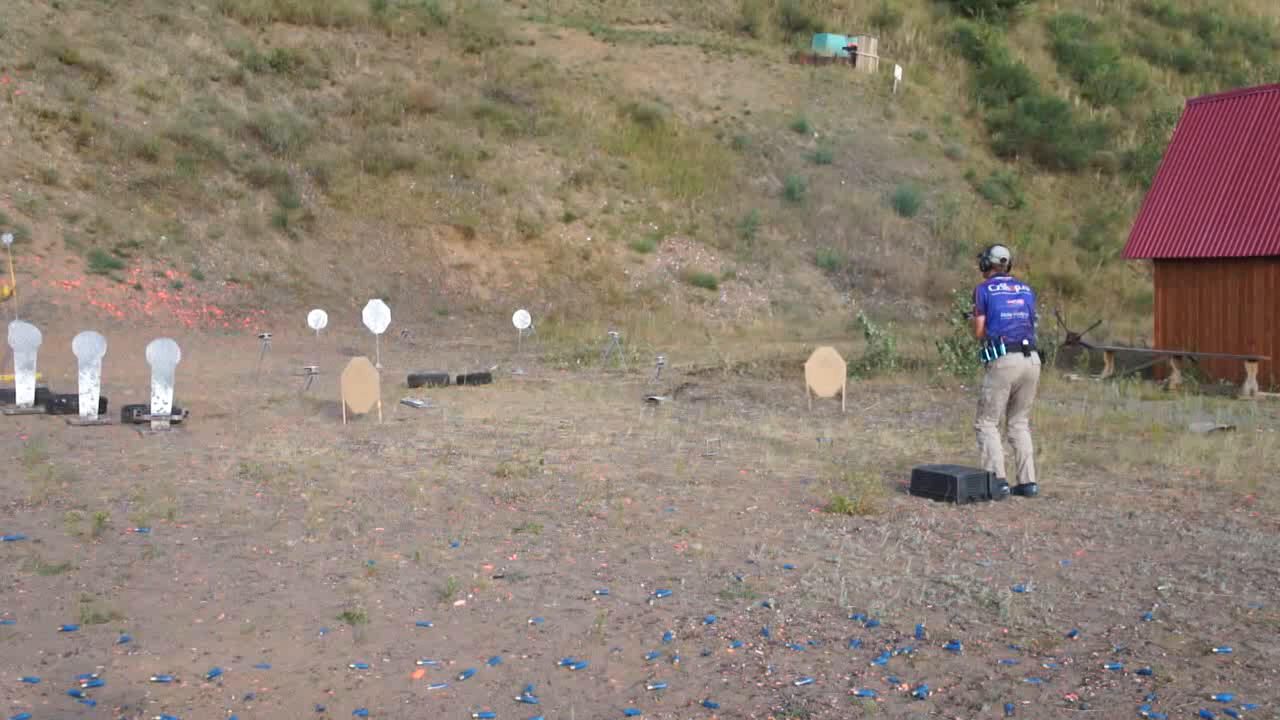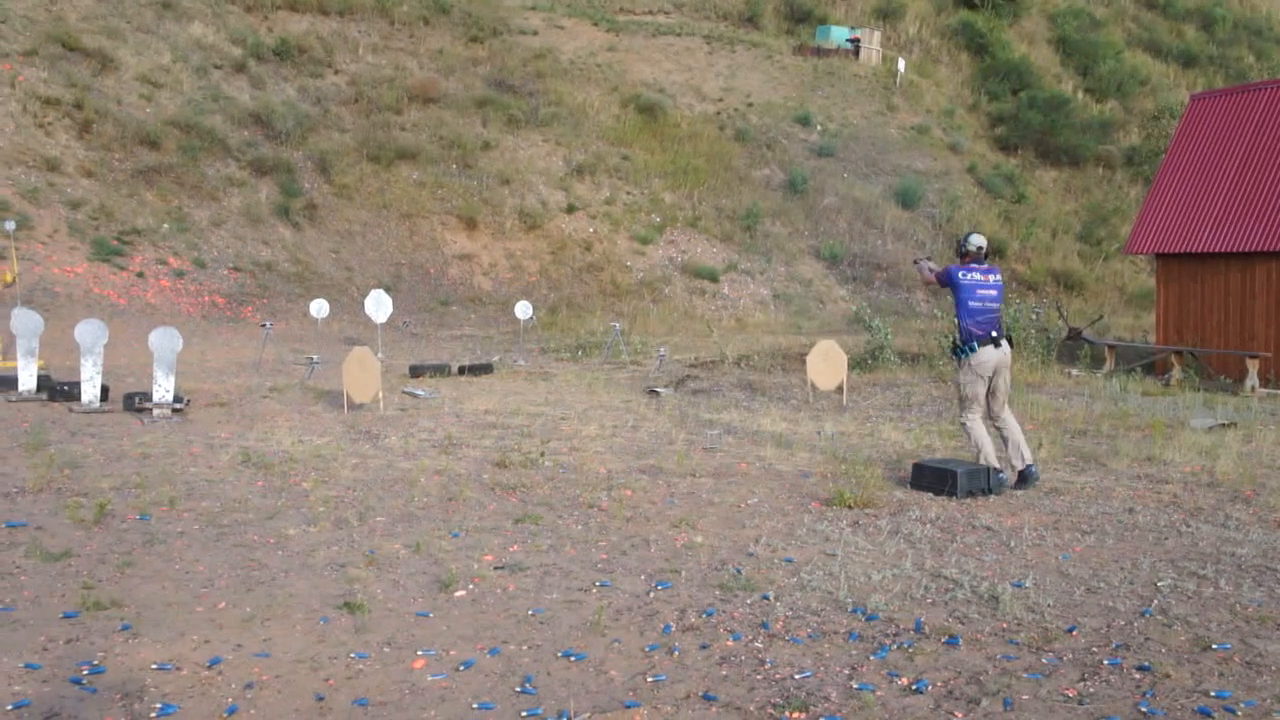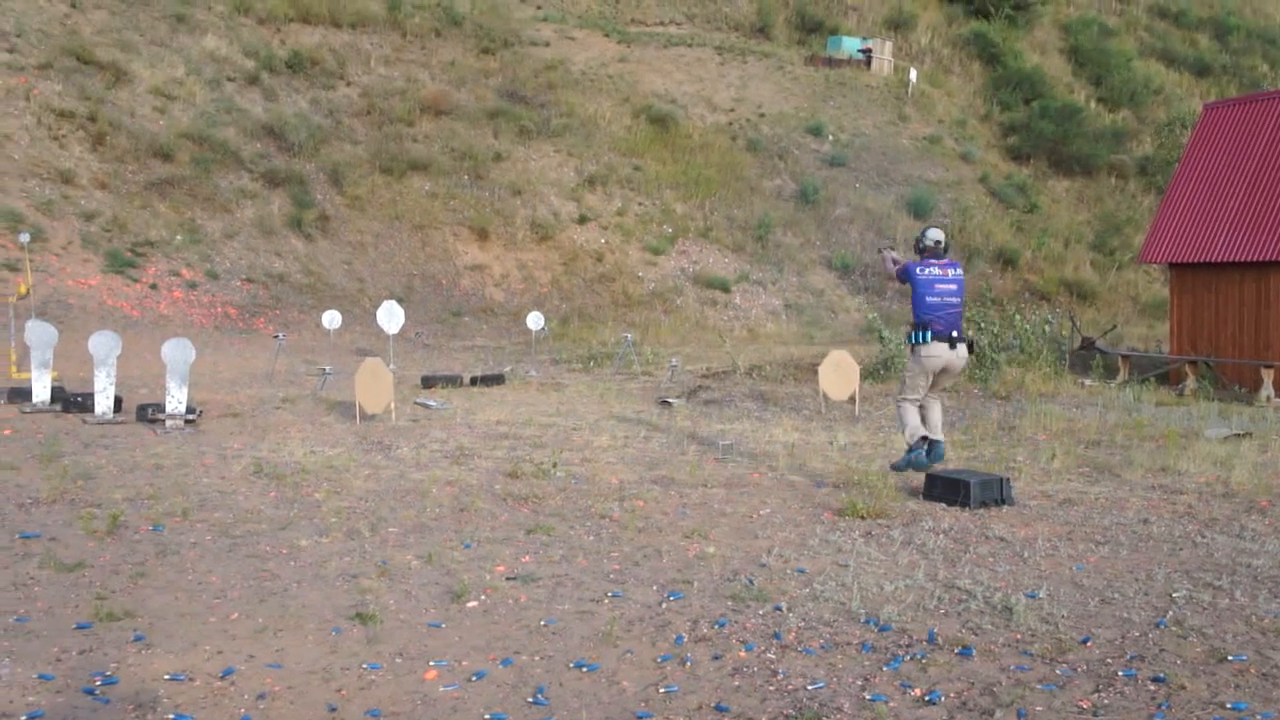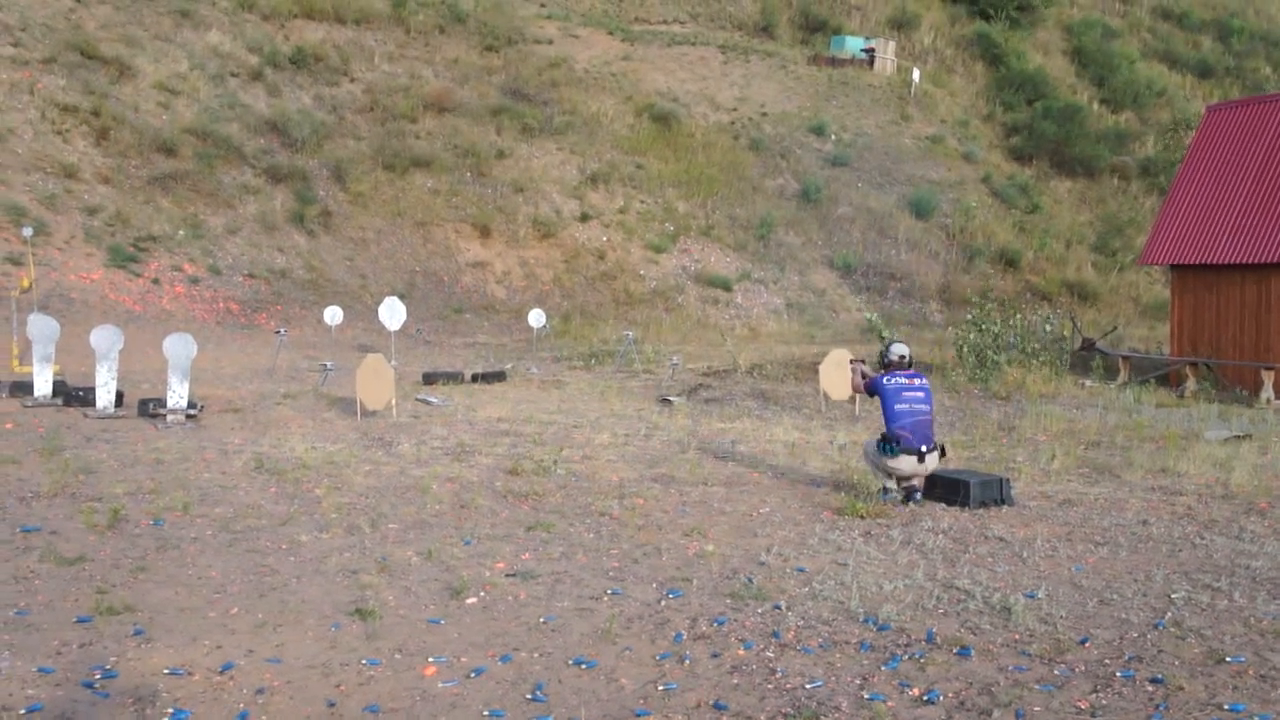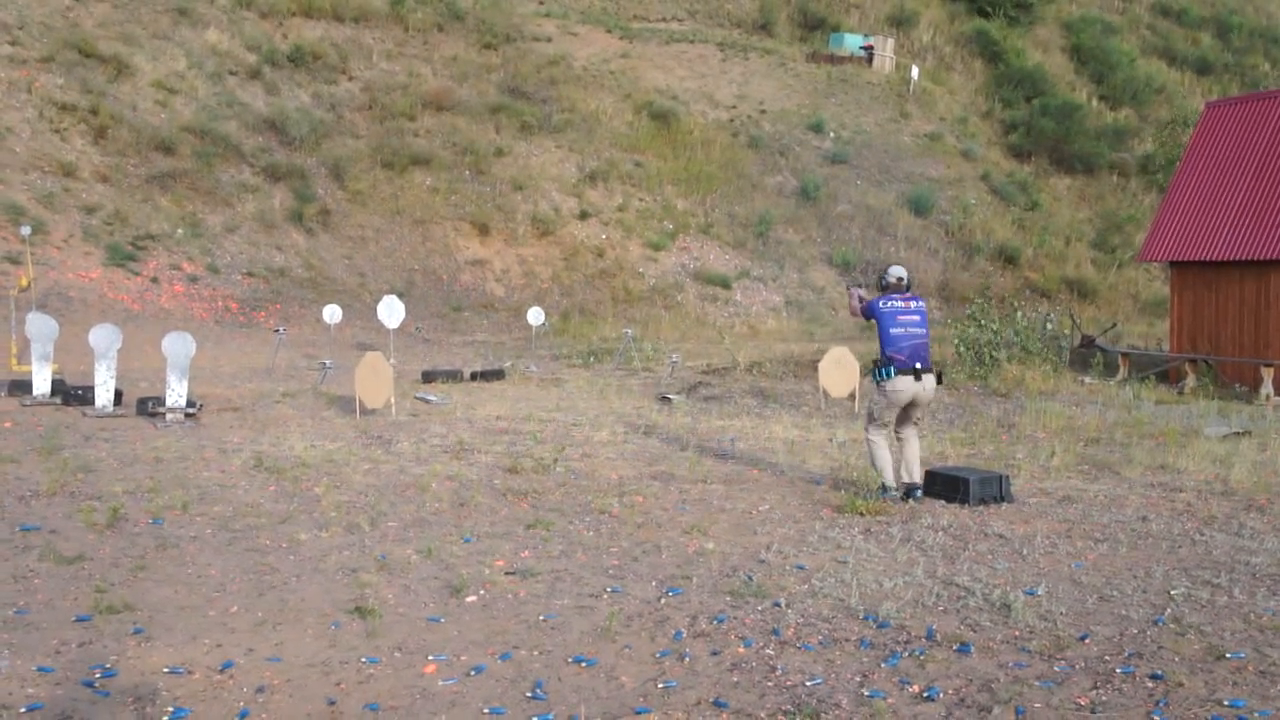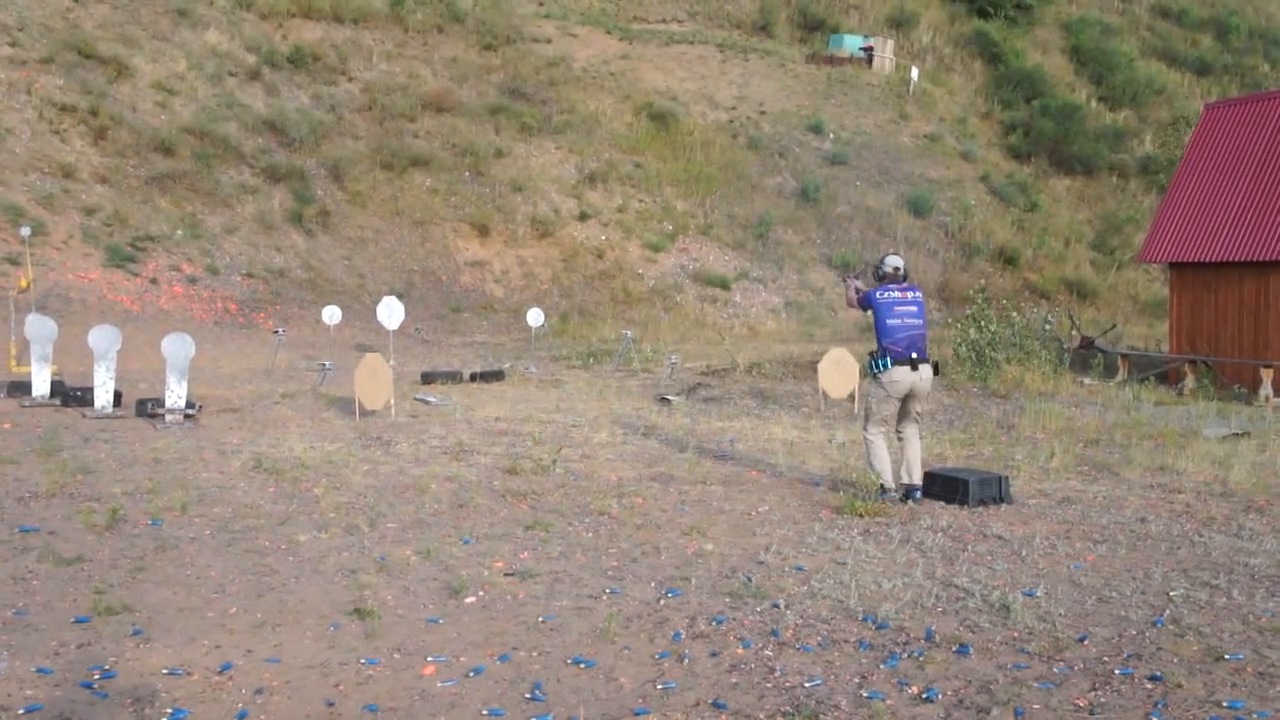
dt=0.5s
person 1, frame 1
left shoulder: (983, 289)
right shoulder: (1027, 290)
left elbow: (979, 332)
left wrist: (974, 318)
left hip: (1003, 362)
right hip: (1031, 361)
left knee: (987, 424)
right knee: (1019, 425)
left ankle: (997, 480)
right ankle: (1027, 481)
person 1, frame 2
left shoulder: (956, 272)
right shoulder: (996, 274)
left elbow: (929, 279)
left wrist: (922, 266)
right wrist: (934, 266)
left hip: (975, 355)
right hip: (1001, 350)
left knee: (971, 417)
right knee: (1001, 413)
right ankle: (1025, 466)
person 1, frame 3
left shoulder: (914, 269)
right shoulder: (957, 269)
left elbow: (892, 273)
left wrist: (887, 259)
right wrist: (899, 259)
left hip: (929, 349)
right hip: (958, 351)
left knee: (908, 401)
right knee: (931, 396)
left ankle: (918, 444)
right ankle: (935, 442)
person 1, frame 4
left shoulder: (883, 381)
right shoulder: (923, 380)
left elbow: (857, 387)
left wrist: (857, 371)
right wrist: (868, 372)
left hip: (902, 461)
right hip: (931, 461)
left knee: (871, 449)
left ankle: (890, 489)
right ankle: (912, 487)
person 1, frame 5
left shoulder: (879, 304)
right shoulder: (920, 303)
left elbow: (855, 311)
left wrist: (854, 296)
left hip: (896, 382)
right hip: (926, 382)
left knee: (876, 432)
right knee: (908, 430)
left ankle: (889, 486)
right ankle: (913, 484)
person 1, frame 6
left shoulder: (875, 295)
right shoulder: (917, 294)
left elbow: (852, 302)
left wrist: (850, 287)
left hip: (892, 373)
right hip: (923, 371)
left knee: (875, 432)
right knee: (910, 430)
left ankle: (888, 487)
right ankle: (913, 486)
